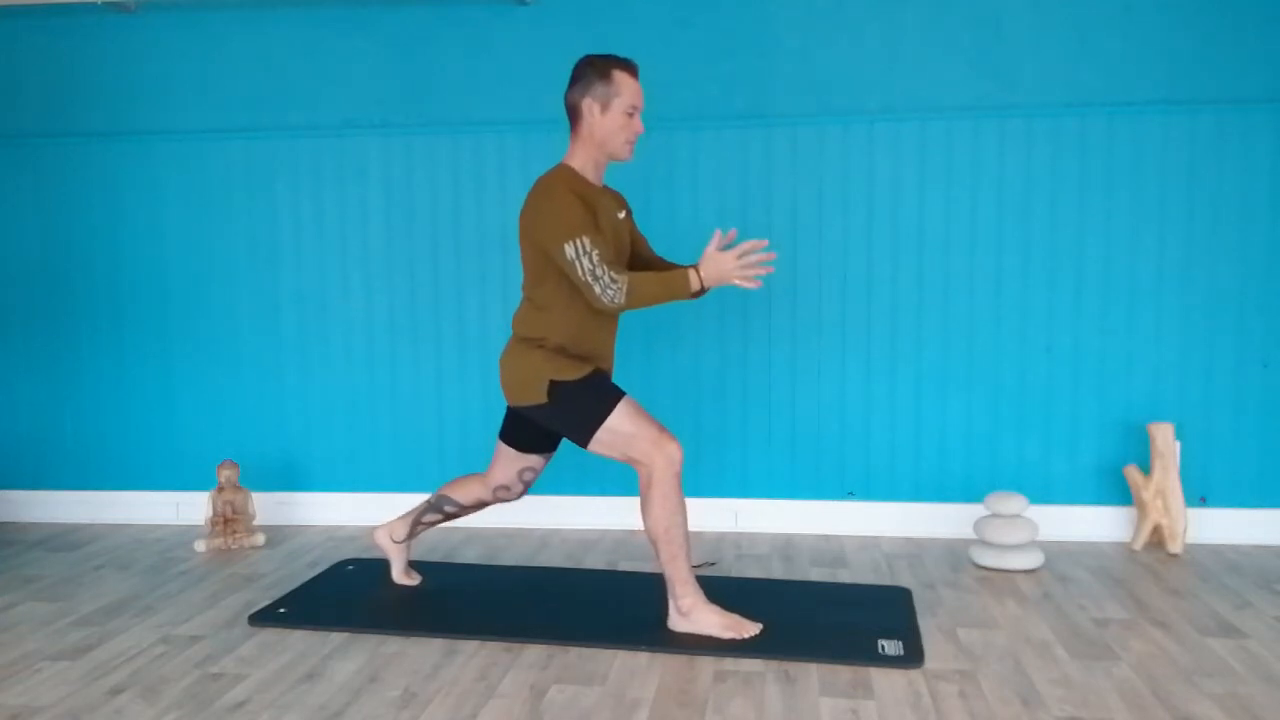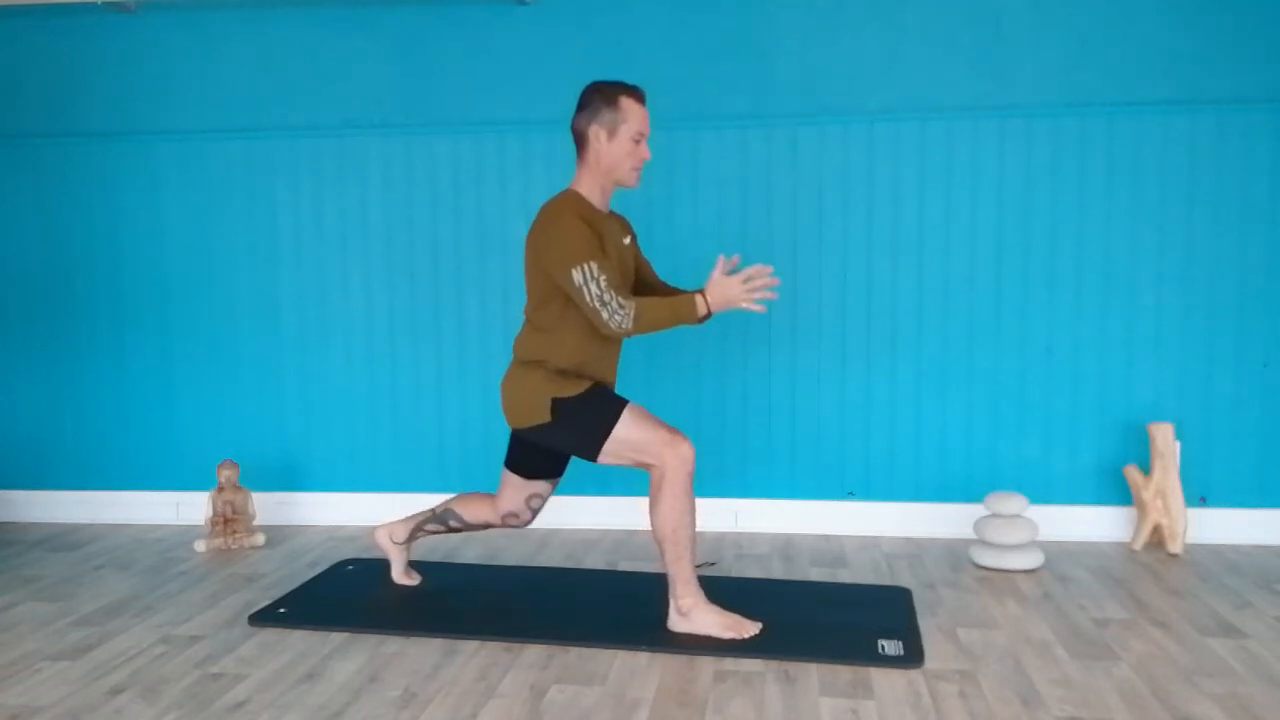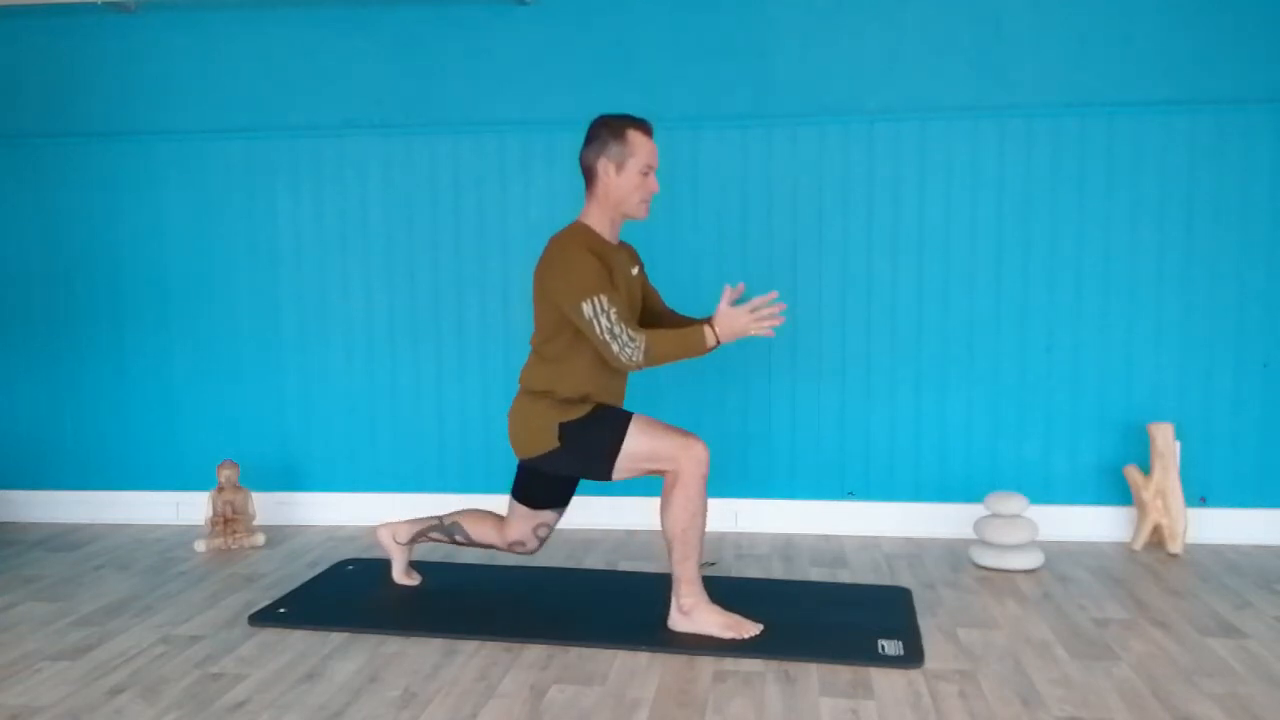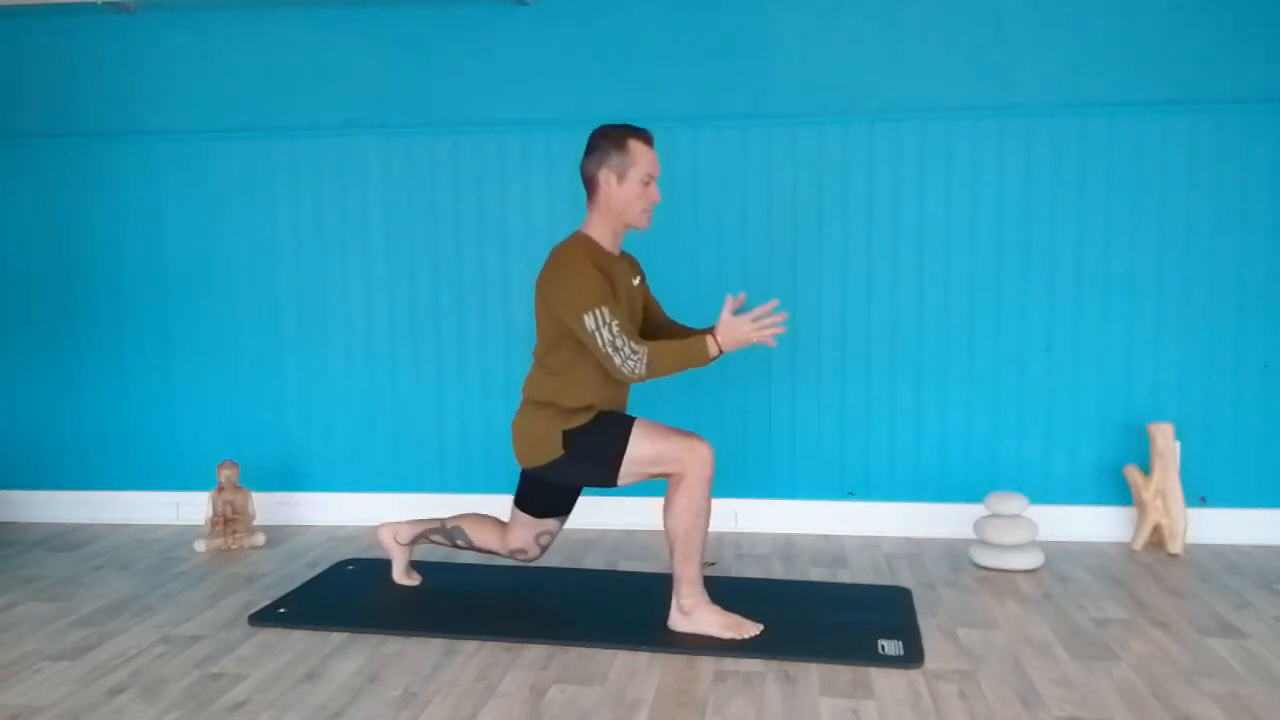
dt=0.3s
person 1, frame 1
left shoulder: (608, 202)
right shoulder: (556, 198)
left elbow: (648, 269)
right elbow: (608, 290)
left wrist: (706, 273)
right wrist: (700, 278)
left hip: (556, 369)
right hip: (547, 370)
left knee: (502, 483)
right knee: (661, 452)
left ankle: (397, 532)
right ankle: (687, 606)
person 1, frame 2
left shoulder: (614, 227)
right shoulder: (563, 224)
left elbow: (652, 295)
right elbow: (615, 315)
left wrist: (710, 297)
right wrist: (706, 303)
left hip: (556, 390)
right hip: (548, 391)
left knee: (510, 512)
right knee: (674, 453)
left ankle: (399, 534)
right ankle: (687, 606)
person 1, frame 3
left shoulder: (623, 257)
right shoulder: (572, 256)
left elbow: (661, 323)
right elbow: (625, 350)
left wrist: (713, 324)
right wrist: (714, 334)
left hip: (564, 420)
right hip: (554, 421)
left knee: (518, 538)
right knee: (688, 455)
left ankle: (401, 534)
right ankle: (689, 605)
person 1, frame 4
left shoulder: (624, 267)
right shoulder: (574, 267)
left elbow: (661, 333)
right elbow: (628, 361)
left wrist: (714, 333)
right wrist: (716, 344)
left hip: (567, 428)
right hip: (559, 430)
left knee: (519, 545)
right knee: (693, 457)
left ankle: (402, 535)
right ankle: (689, 606)
